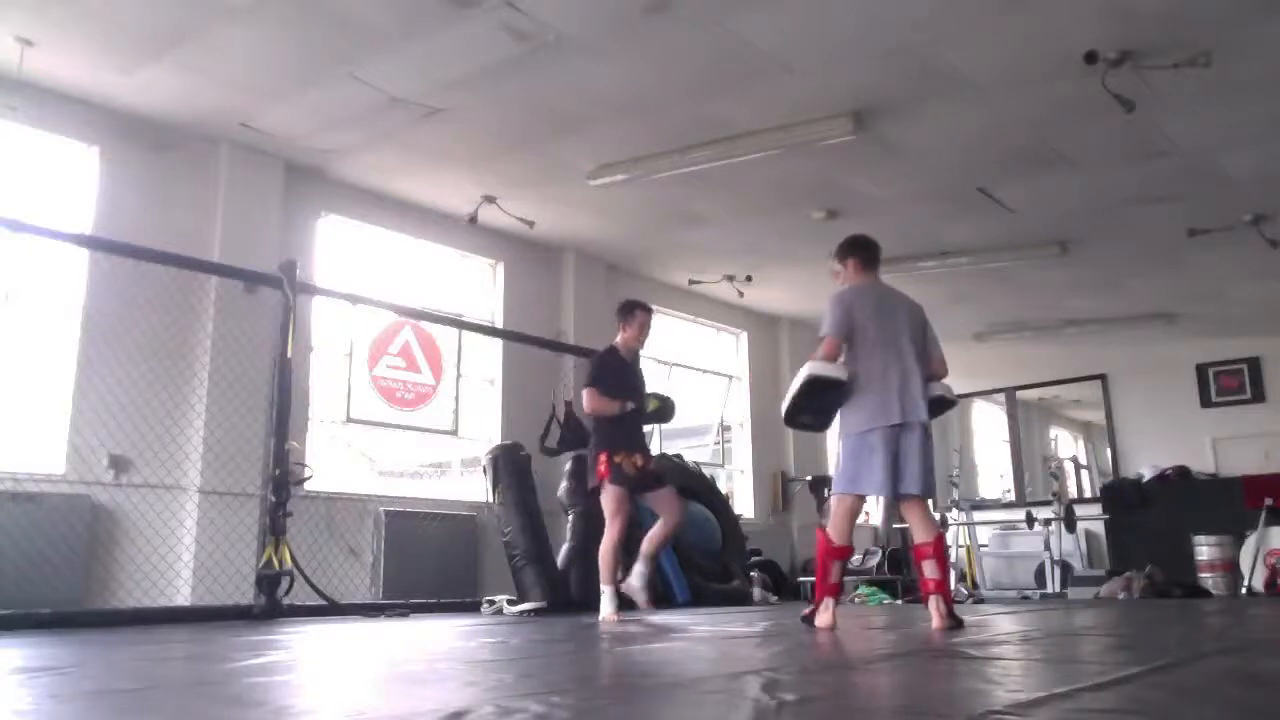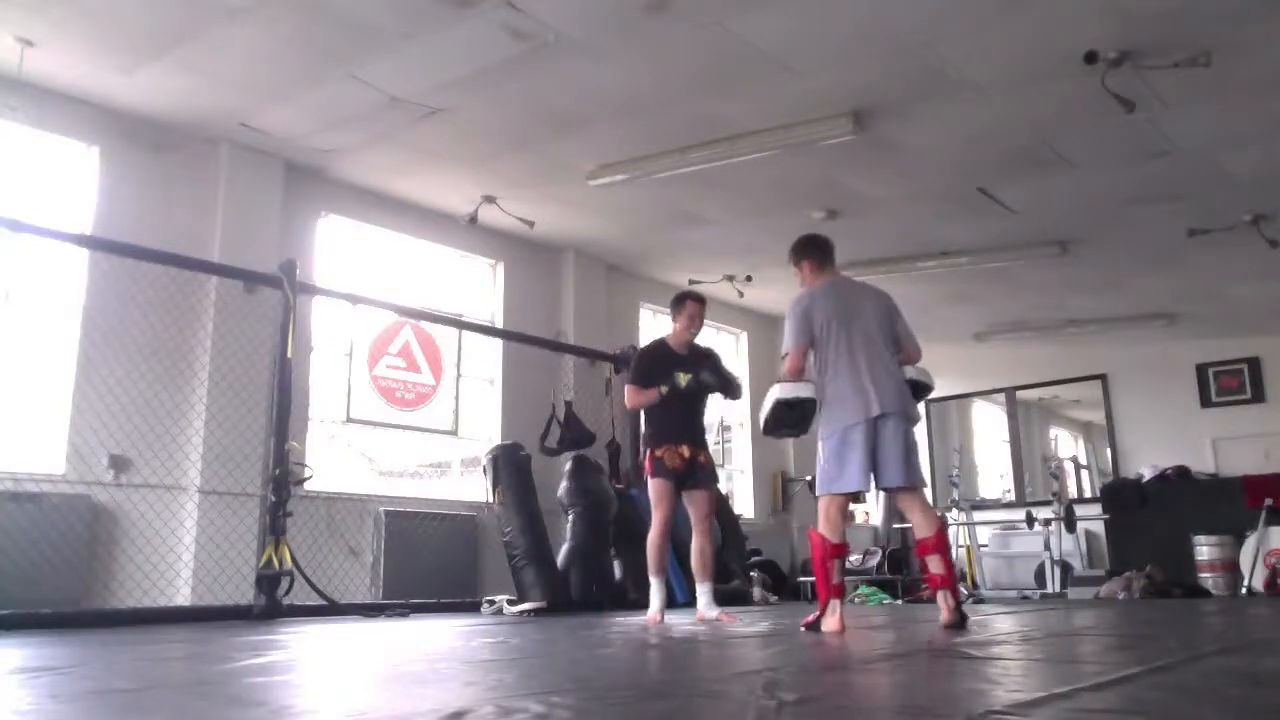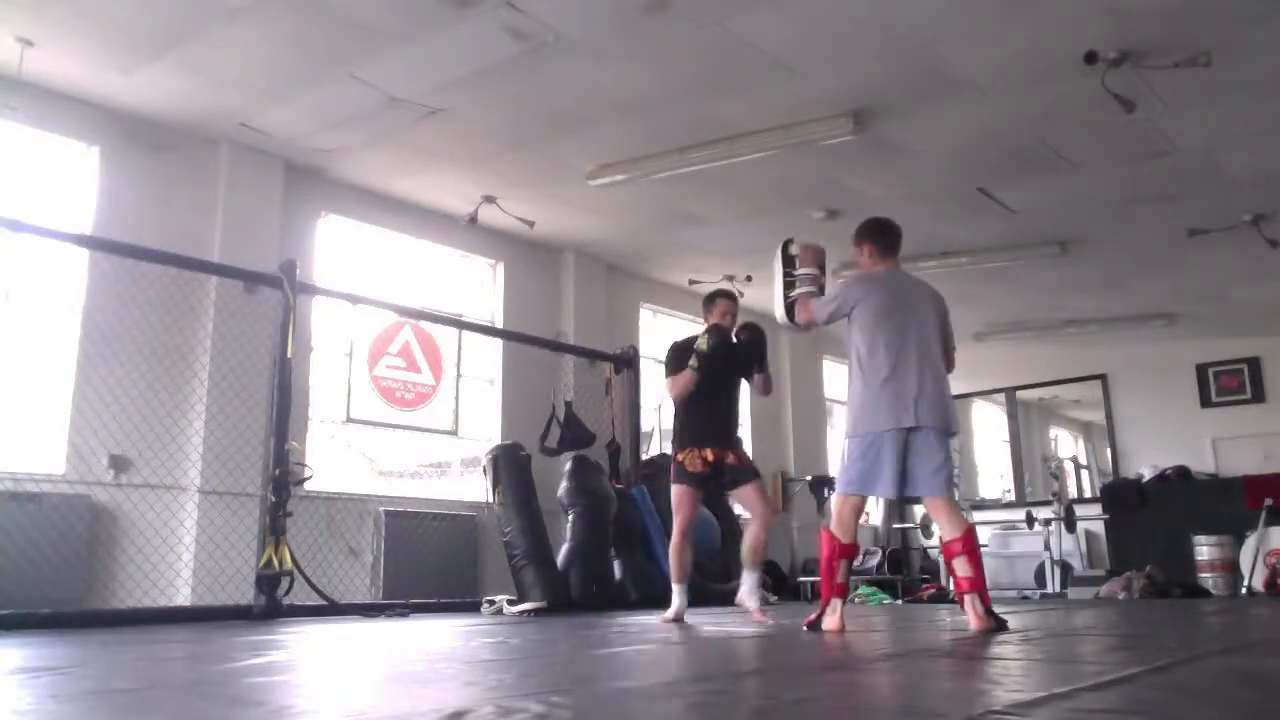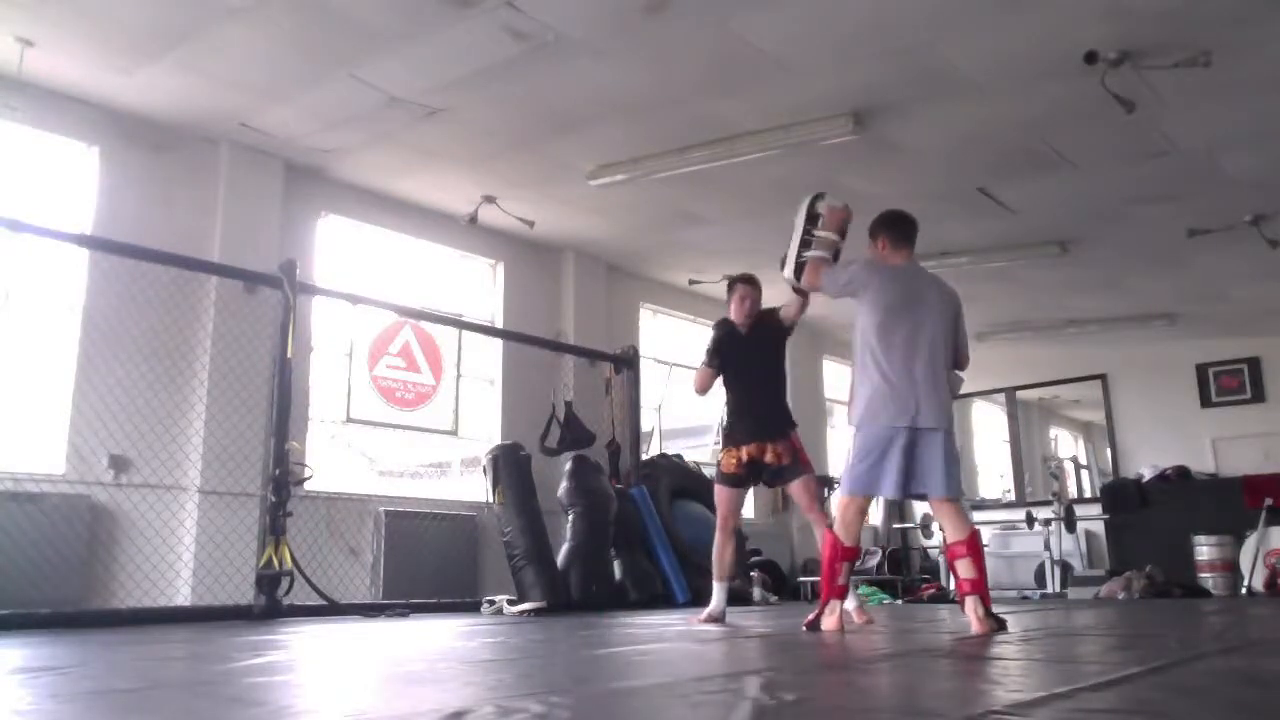
dt=0.7s
person 1, frame 1
left shoulder: (845, 298)
right shoulder: (911, 306)
left elbow: (830, 349)
right elbow: (939, 369)
left hip: (866, 415)
right hip: (912, 414)
left knee: (844, 507)
right knee: (916, 508)
left ankle: (824, 605)
right ankle: (939, 606)
person 1, frame 2
left shoulder: (805, 302)
right shoulder: (877, 296)
left elbow: (794, 367)
right elbow: (913, 354)
left hip: (843, 413)
right hip: (891, 407)
left knee: (830, 507)
right knee: (912, 499)
left ankle: (831, 609)
right ankle: (947, 599)
person 1, frame 3
left shoulder: (858, 287)
right shoulder: (931, 295)
left elbow: (804, 316)
right elbow: (948, 361)
left wrist: (808, 270)
left hip: (875, 416)
right hip: (928, 415)
left knee: (845, 508)
right knee: (943, 506)
left ankle: (832, 609)
right ankle: (976, 606)
person 1, frame 4
left shoulder: (870, 273)
right shoulder: (945, 293)
left elbow: (809, 280)
right elbow: (960, 360)
left wrist: (828, 232)
left hip: (881, 415)
right hip: (933, 415)
left knee: (849, 508)
right knee: (948, 508)
left ankle: (830, 608)
right ankle: (978, 607)
person 2, frame 1
left shoulder: (634, 365)
right shoulder: (604, 361)
right elbow: (591, 405)
right wrist: (636, 405)
left hip: (638, 452)
right hip: (612, 453)
left knee: (673, 511)
right knee: (616, 523)
left ankle: (636, 578)
right ankle: (607, 602)
person 2, frame 2
left shoulder: (706, 357)
right shoulder: (650, 355)
left elbow: (735, 393)
right elbow: (631, 399)
left wrist: (721, 379)
right wrist: (670, 385)
left hip: (696, 447)
right hip: (662, 446)
left knee: (703, 524)
right knee: (662, 519)
left ankle: (705, 603)
right ankle: (657, 599)
person 2, frame 3
left shoulder: (737, 351)
right shoulder: (683, 349)
left elbow: (765, 390)
right elbow: (675, 391)
left wrist: (758, 356)
right wrist: (699, 355)
left hip: (728, 447)
right hip: (690, 449)
left knee: (763, 512)
right knee: (683, 526)
left ankle: (748, 590)
right ankle: (679, 602)
person 2, frame 4
left shoulder: (771, 325)
right shoulder: (723, 340)
left elbow: (800, 305)
right elbow: (700, 387)
right wrist: (714, 350)
left hip: (779, 439)
right hip: (736, 442)
left knee: (816, 512)
right knee: (725, 523)
right ankle: (717, 604)
